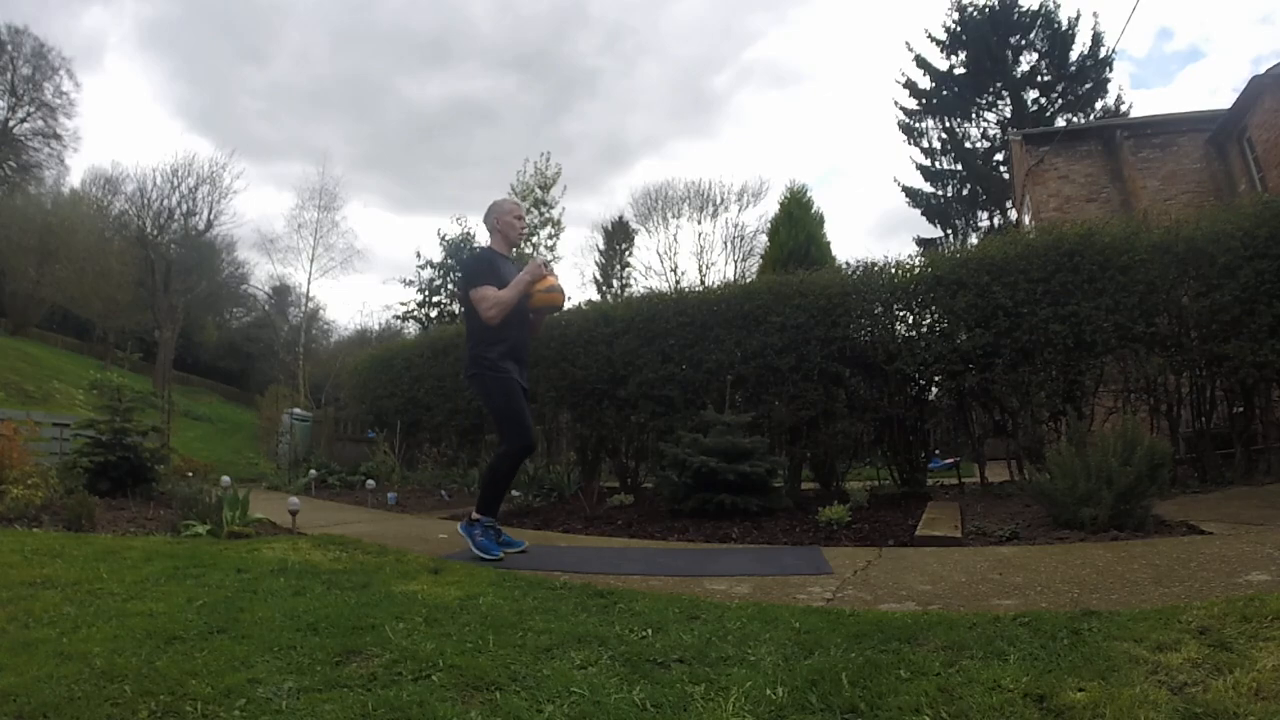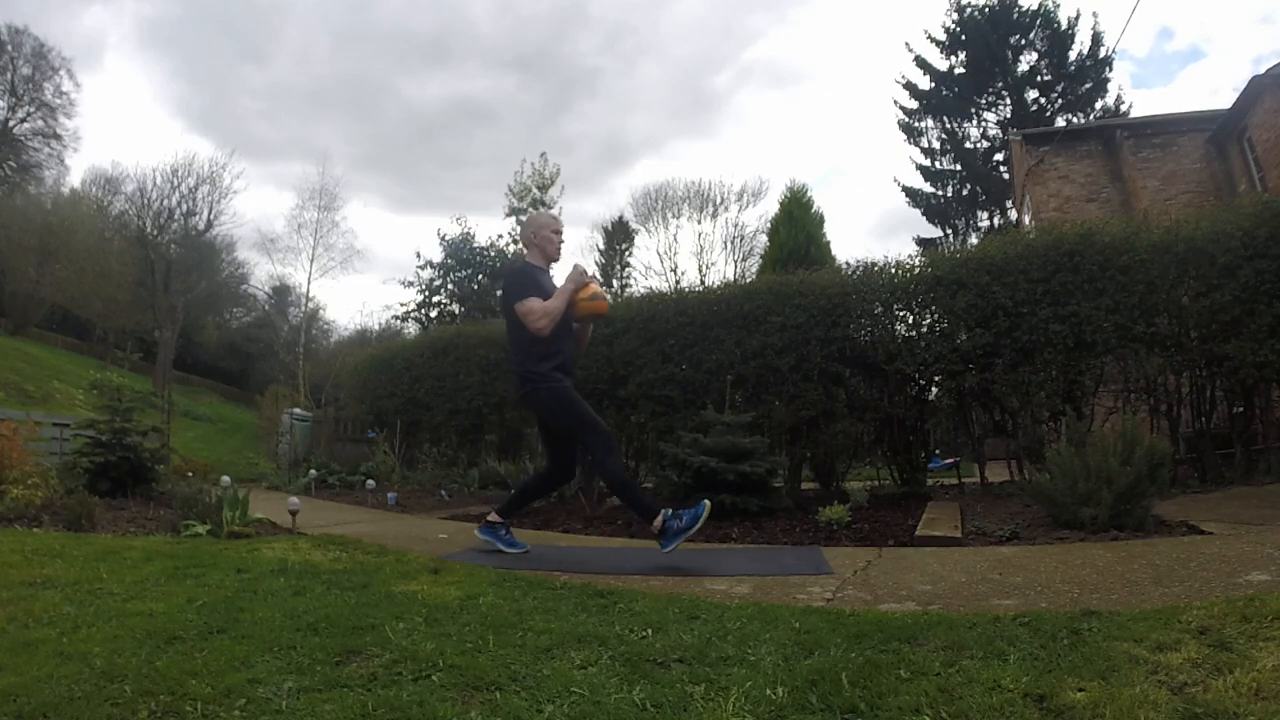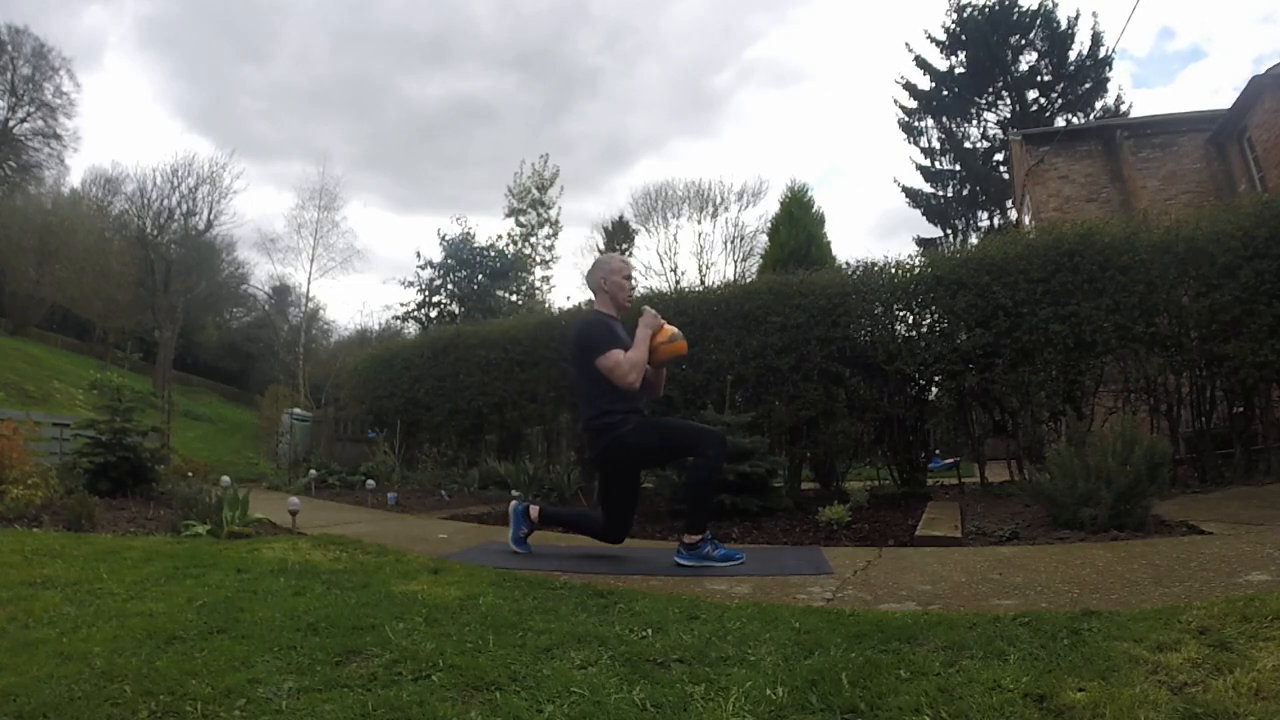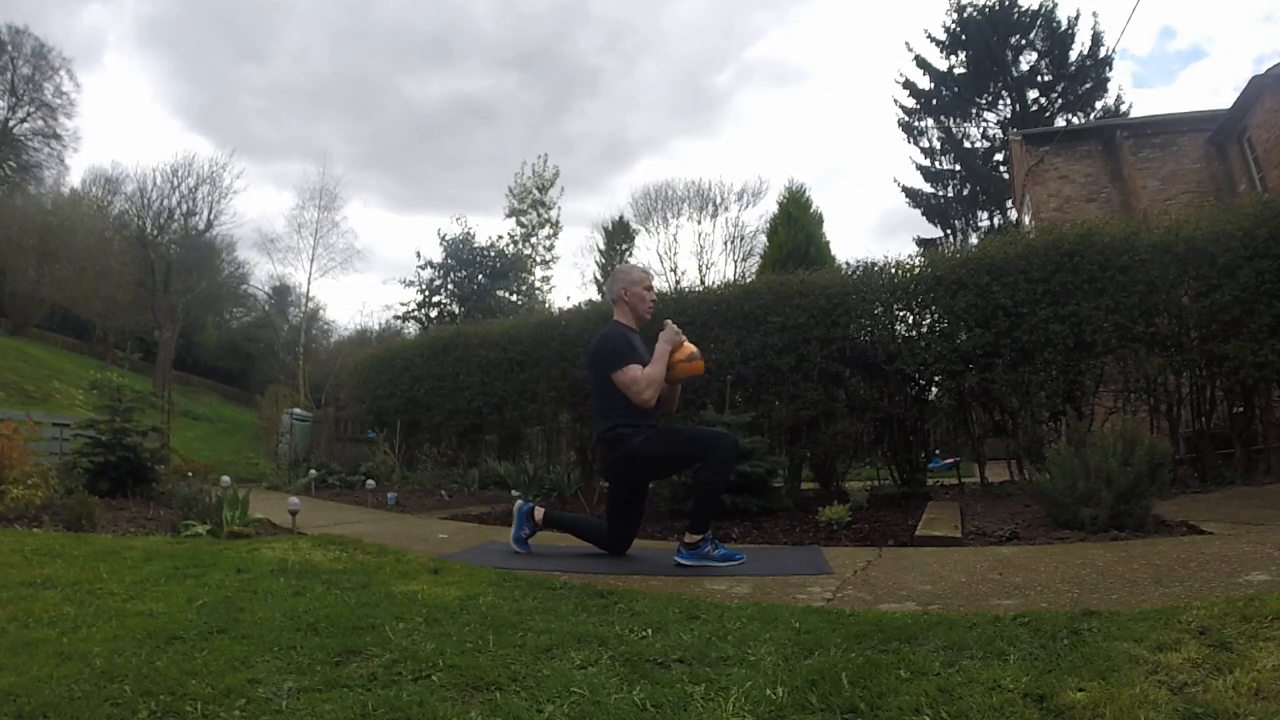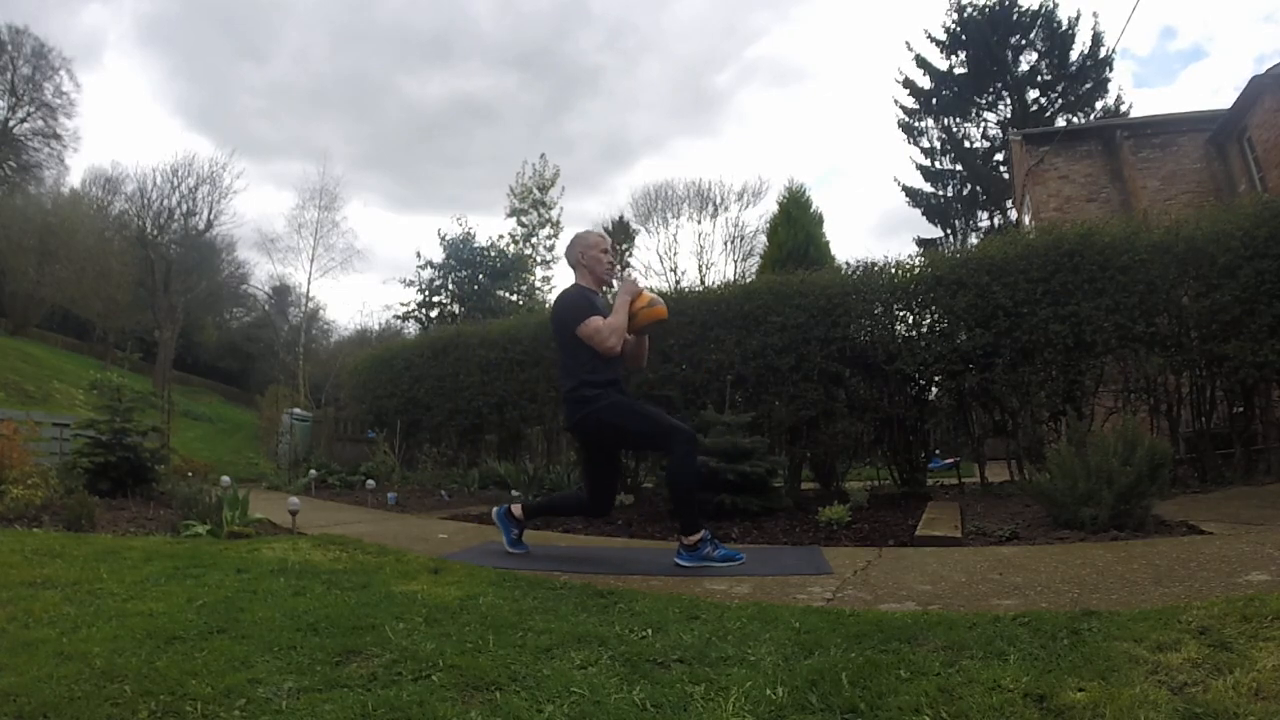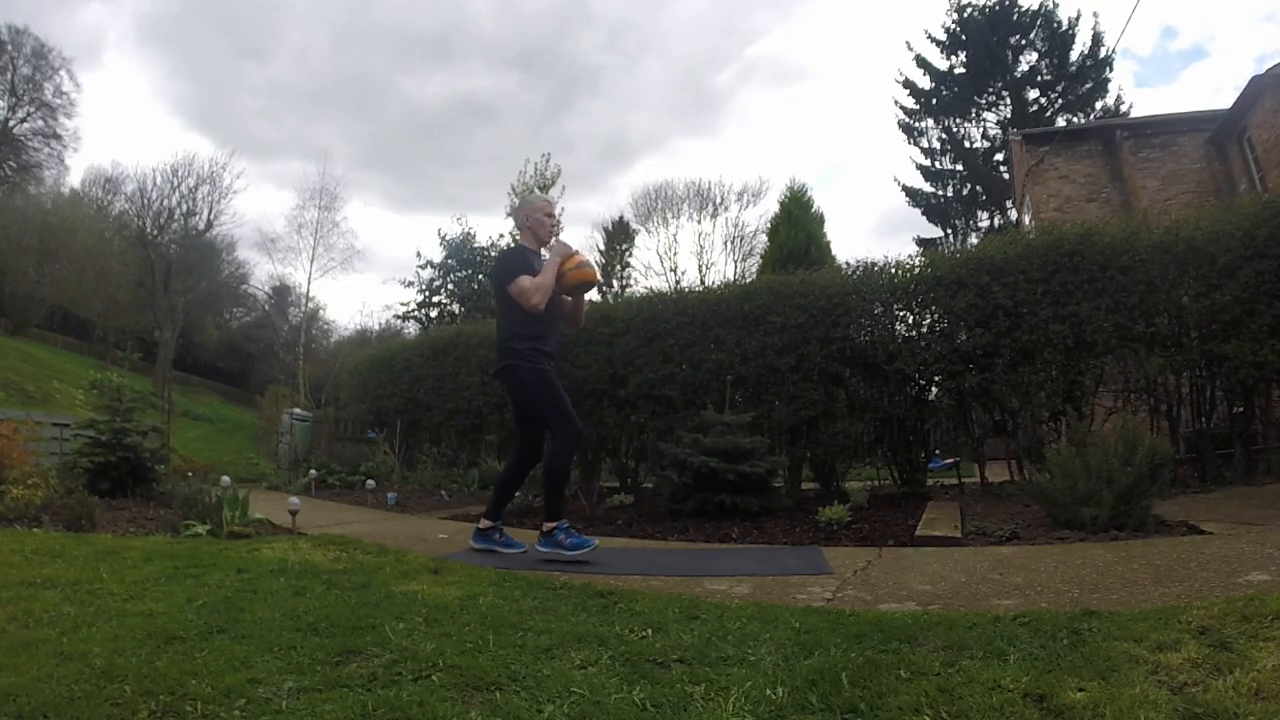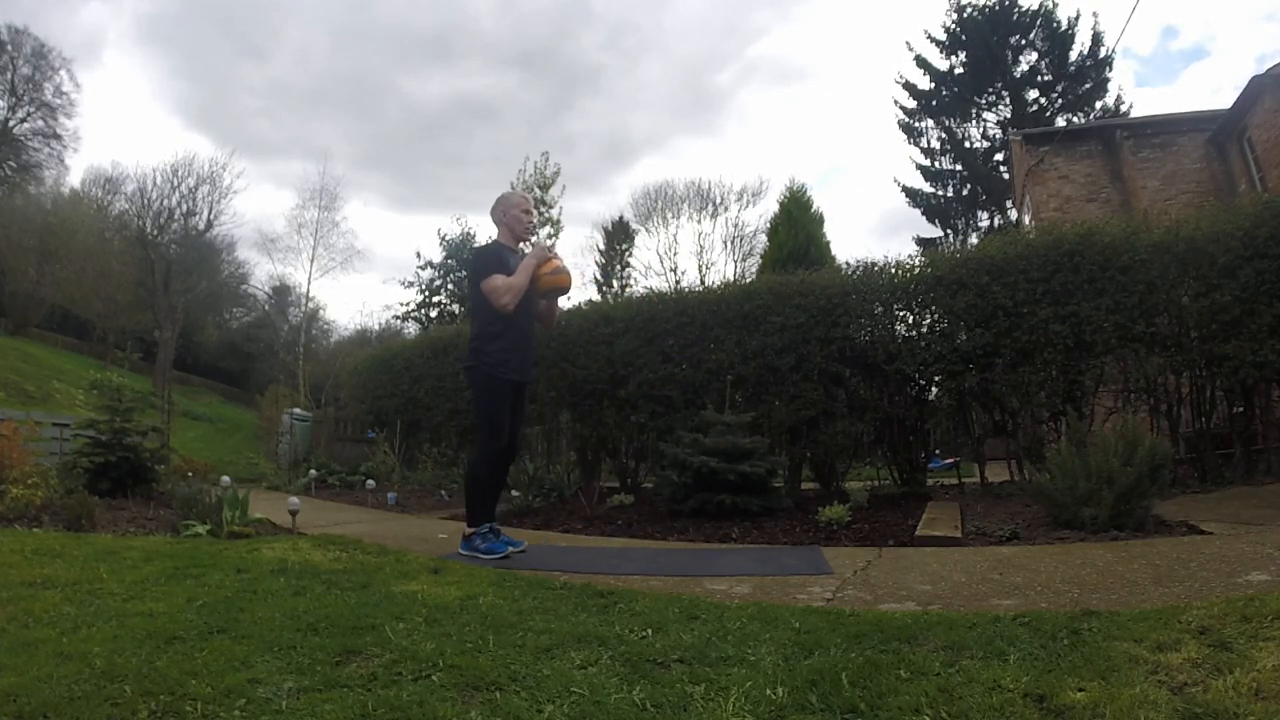
dt=0.4s
person 1, frame 1
left shoulder: (513, 268)
right shoulder: (480, 262)
left elbow: (528, 329)
right elbow: (491, 311)
right wrist: (526, 278)
left hip: (513, 370)
right hip: (491, 366)
left knee: (515, 446)
right knee: (521, 441)
left ankle: (489, 526)
right ankle: (477, 518)
person 1, frame 2
left shoulder: (545, 283)
right shoulder: (520, 278)
left elbow: (575, 343)
right elbow: (540, 323)
right wrist: (569, 287)
left hip: (552, 384)
right hip: (541, 382)
left knee: (561, 467)
right knee: (601, 442)
left ankle: (495, 522)
right ankle: (663, 524)
person 1, frame 3
left shoulder: (614, 329)
right shoulder: (594, 328)
left elbow: (653, 390)
right elbow: (629, 378)
right wrist: (645, 330)
left hip: (623, 436)
right hip: (616, 434)
left knee: (613, 530)
right knee: (710, 443)
left ankle: (529, 515)
right ankle: (694, 543)
person 1, frame 4
left shoulder: (631, 341)
right shoulder: (613, 340)
left elbow: (666, 406)
right elbow: (644, 395)
right wrist: (664, 346)
left hip: (632, 449)
right hip: (628, 446)
left knee: (616, 541)
right knee: (722, 446)
left ankle: (533, 515)
right ankle: (695, 543)
person 1, frame 5
left shoulder: (598, 304)
right shoulder: (572, 300)
left elbow: (636, 360)
right elbow: (609, 342)
right wrist: (624, 298)
left hip: (598, 408)
right hip: (598, 405)
left knee: (599, 503)
right knee: (682, 439)
left ankle: (514, 514)
right ankle: (694, 543)
person 1, frame 6
left shoulder: (545, 266)
right shoulder: (511, 259)
left elbow: (574, 319)
right elbow: (535, 300)
right wrist: (555, 259)
left hip: (536, 366)
right hip: (523, 363)
left knee: (529, 451)
right knee: (568, 434)
left ankle: (487, 528)
right ankle: (552, 526)
person 1, frame 7
left shoulder: (523, 262)
right shoulder: (487, 256)
left elbow: (547, 319)
right elbow: (505, 299)
right wrist: (531, 261)
left hip: (516, 370)
right hip: (490, 367)
left knee: (506, 449)
right knee: (492, 448)
left ankle: (487, 526)
right ankle: (473, 533)
